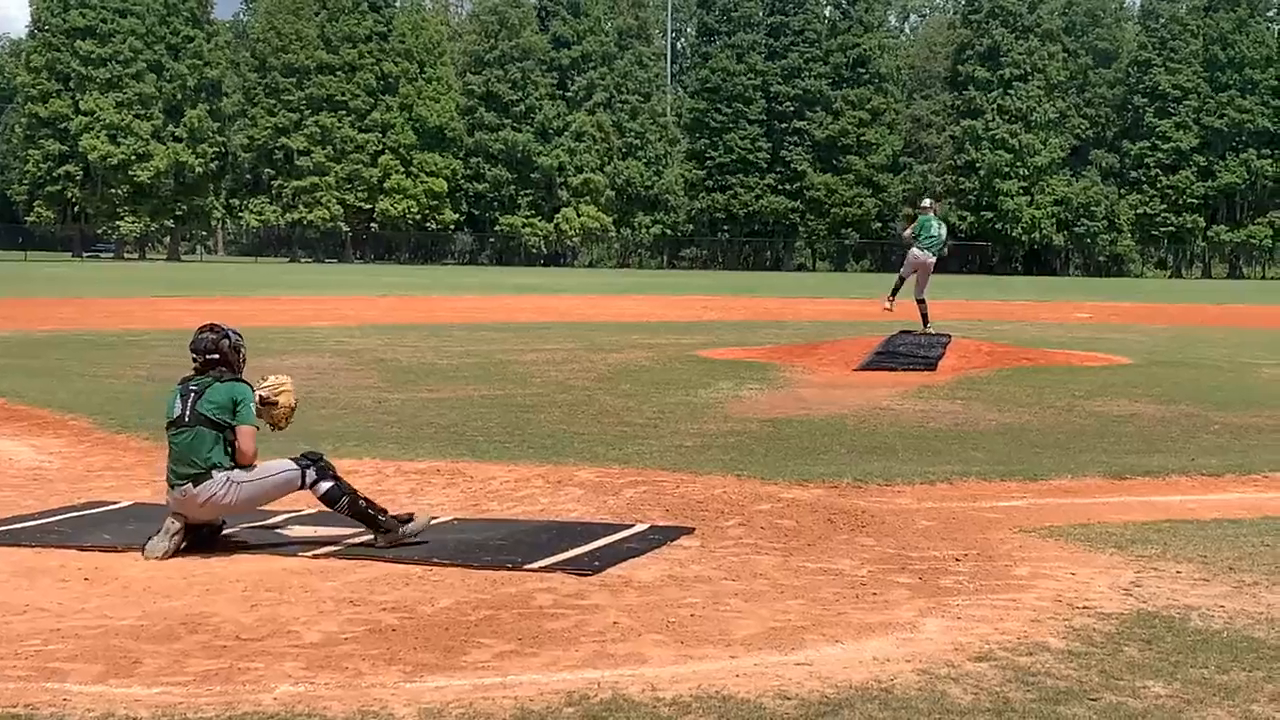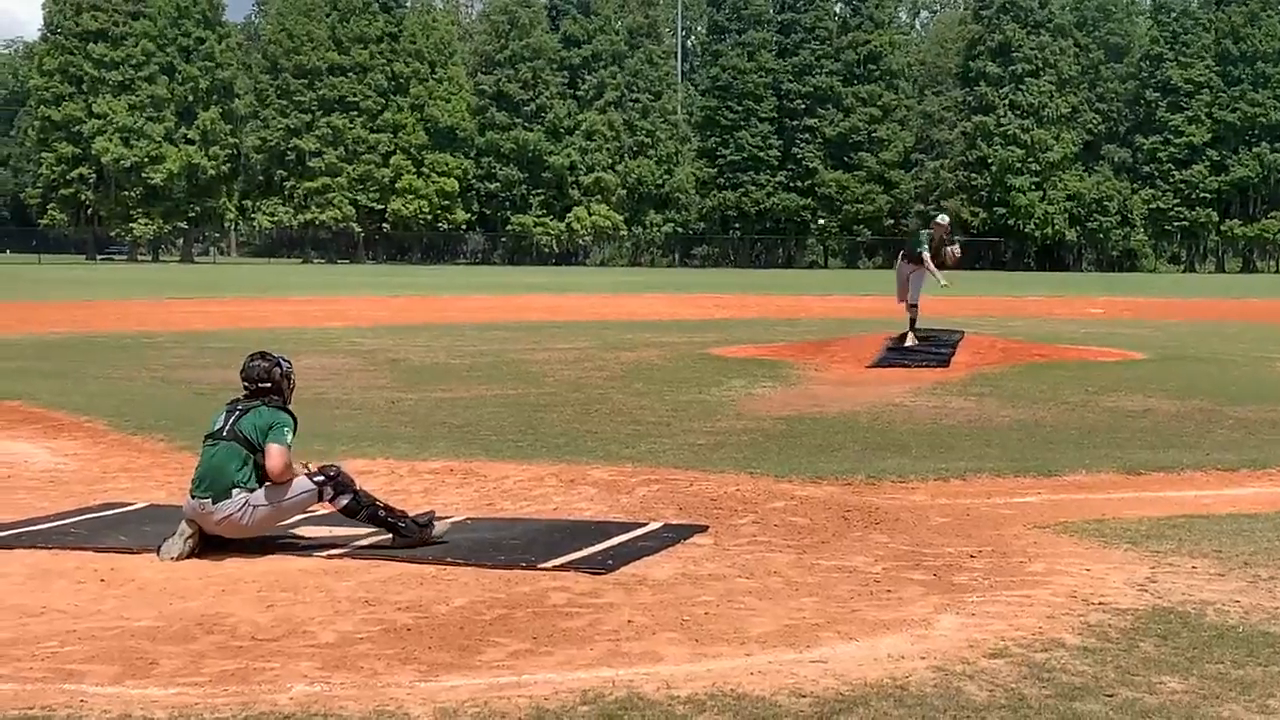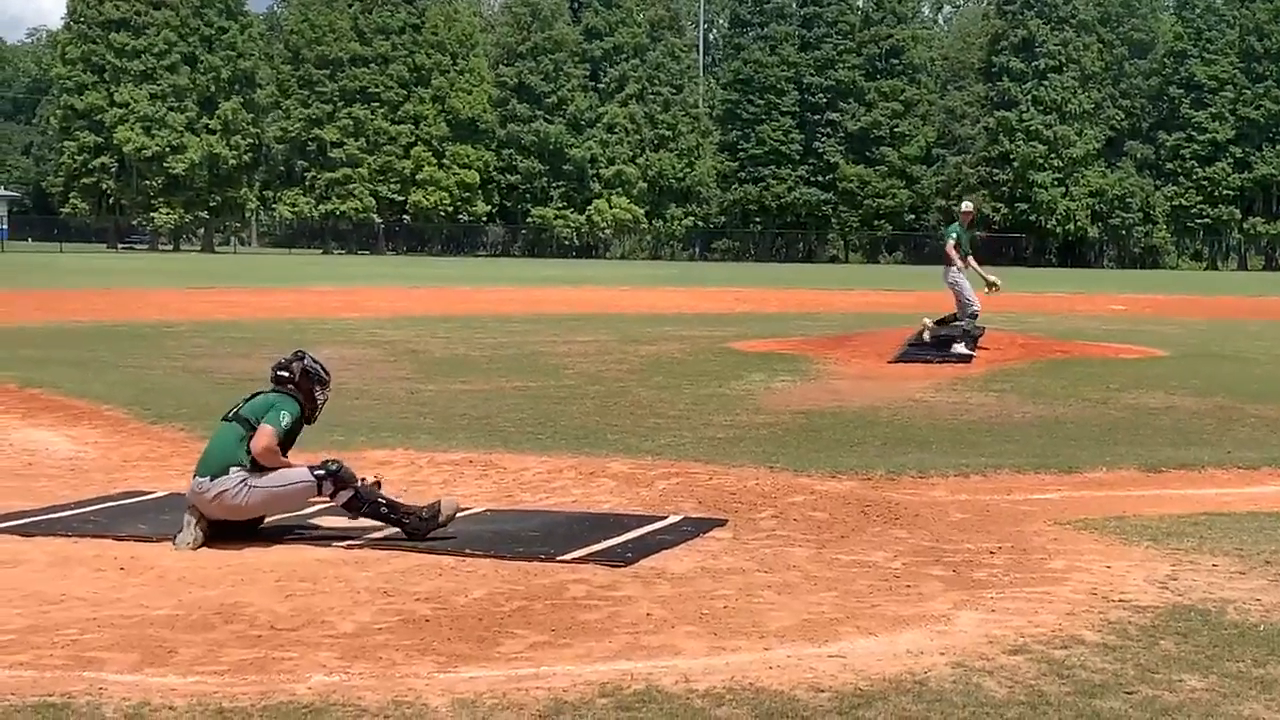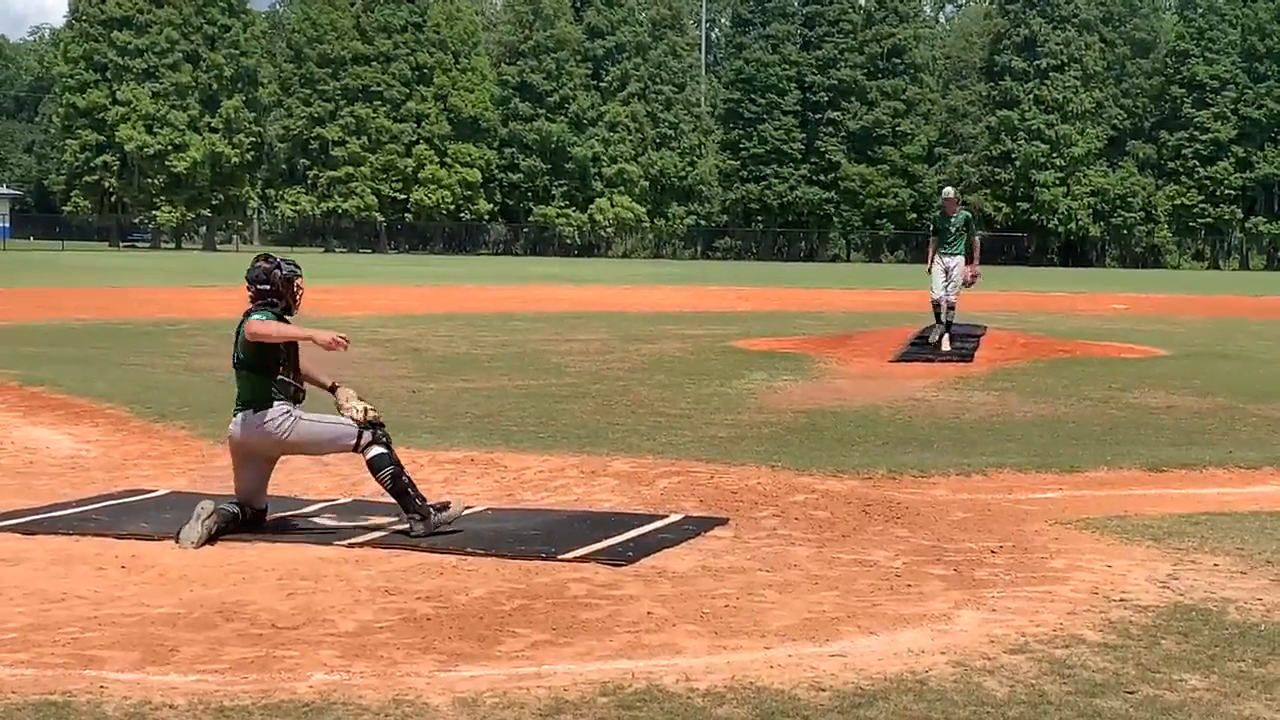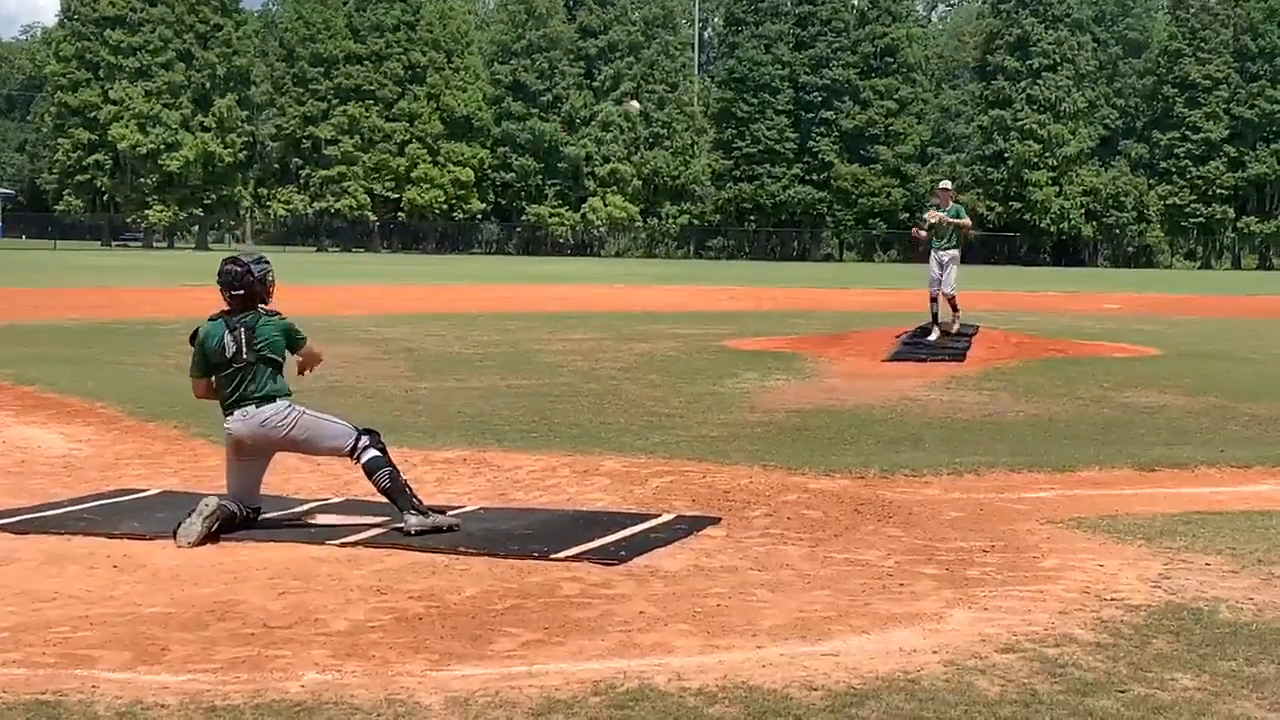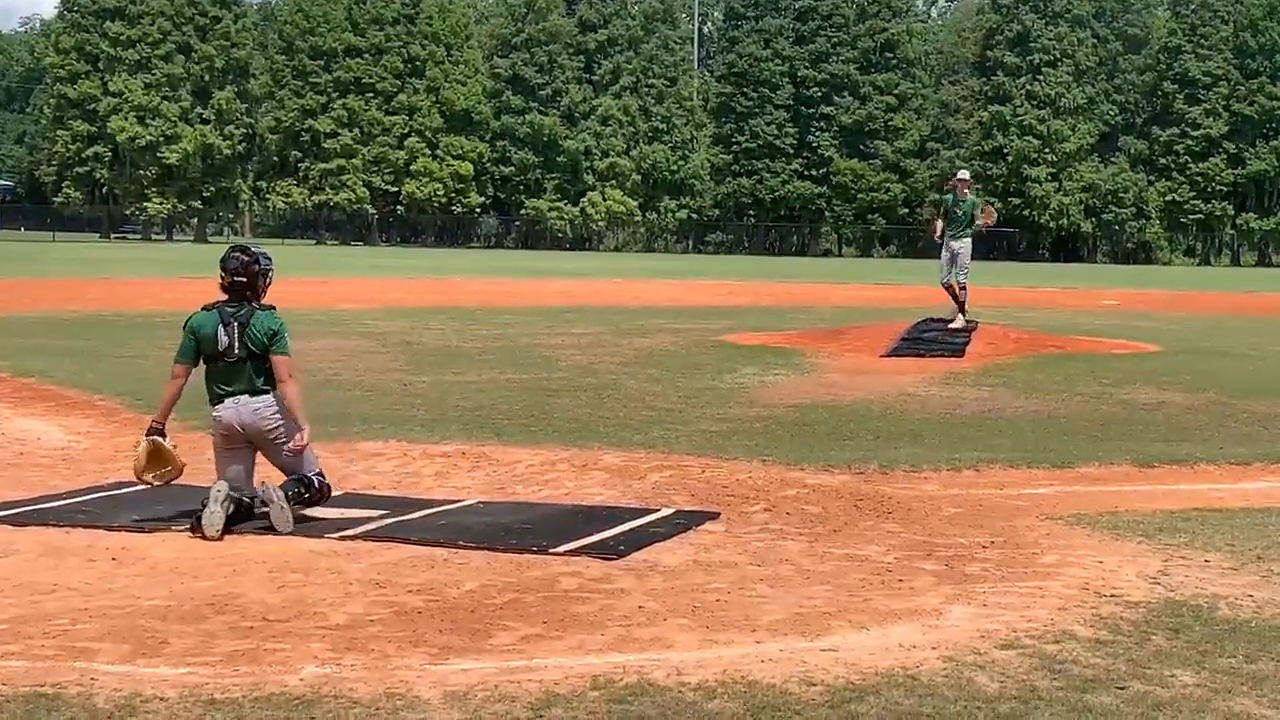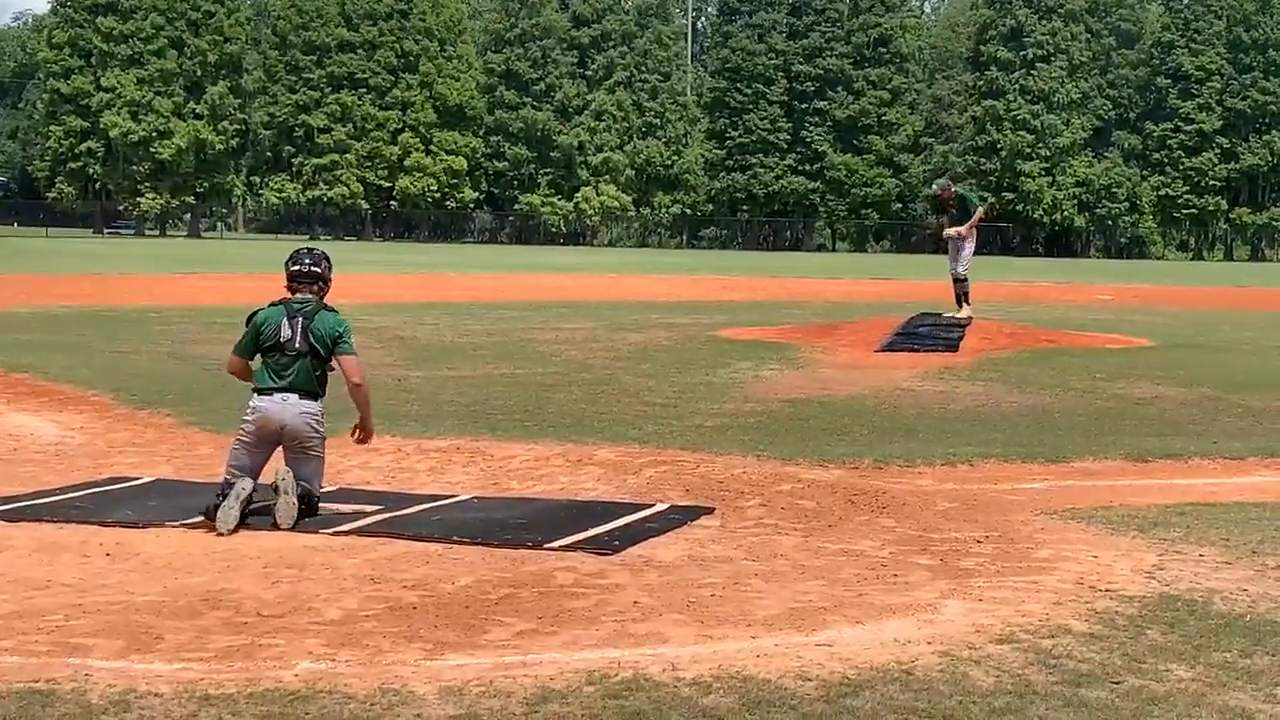
dt=0.7s
person 1, frame 1
left shoulder: (179, 392)
right shoulder: (236, 389)
right elbow: (248, 454)
left hip: (180, 497)
right hip: (215, 490)
left knee: (208, 529)
right knee: (312, 467)
left ankle: (179, 527)
right ankle: (385, 525)
person 1, frame 2
left shoulder: (229, 411)
right shoulder: (279, 417)
right elbow: (276, 469)
left wrist: (291, 471)
right wrist: (294, 474)
left hip: (198, 509)
right hip: (233, 512)
right knee: (330, 480)
left ankle: (196, 529)
right ankle: (405, 527)
person 1, frame 3
left shoulder: (261, 401)
right shoulder: (288, 405)
right elbow: (261, 449)
right wrist: (292, 469)
left hip: (202, 491)
right hip: (230, 488)
left knee: (252, 516)
right knee: (334, 474)
left ankle: (206, 523)
right ankle: (414, 521)
person 1, frame 4
left shoulder: (261, 318)
right shoulder: (264, 318)
left elbow: (294, 366)
right elbow: (252, 332)
left wrist: (335, 388)
right wrist: (313, 334)
left hip: (242, 430)
right hip: (272, 421)
left knee: (251, 511)
right knee: (371, 434)
left ankle: (215, 518)
right ankle: (420, 515)
person 1, frame 5
left shoulder: (206, 332)
right shoulder: (275, 324)
left elbow: (200, 390)
right elbow: (314, 357)
right wrist: (304, 362)
left hip: (237, 427)
right hip: (279, 415)
left knee: (245, 509)
right knee: (366, 442)
left ankle: (217, 514)
right ankle: (414, 513)
person 1, frame 6
left shoulder: (199, 322)
right shoulder: (269, 321)
left elbow: (177, 377)
right elbow: (285, 379)
left wrist: (157, 425)
right wrist: (303, 428)
left hip: (225, 415)
right hip: (266, 408)
left knee: (240, 501)
right knee: (315, 484)
left ankle: (227, 501)
right ankle: (284, 495)
person 1, frame 7
left shoulder: (265, 316)
right shoulder: (334, 323)
left elbow: (234, 366)
right elbow: (356, 380)
right wrist: (366, 421)
left hip: (263, 407)
right hip: (306, 412)
left knee: (234, 482)
right knee: (308, 498)
left ankle: (239, 492)
right ankle: (293, 490)
